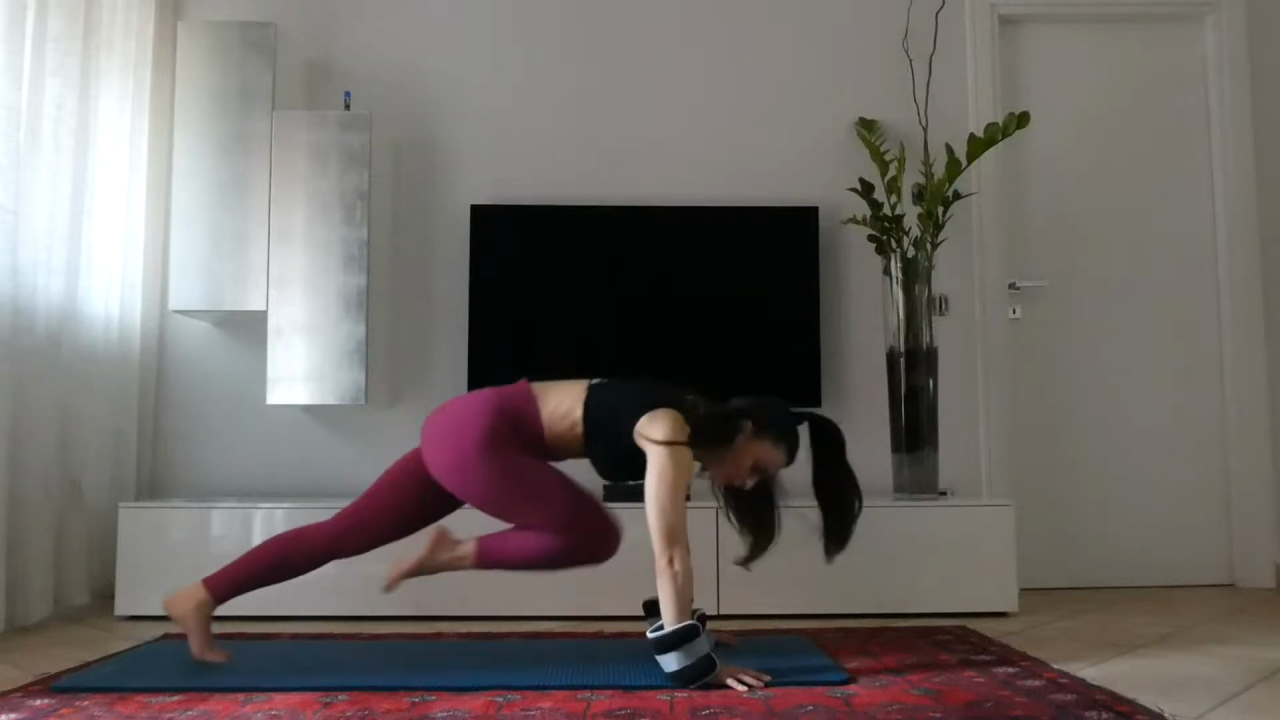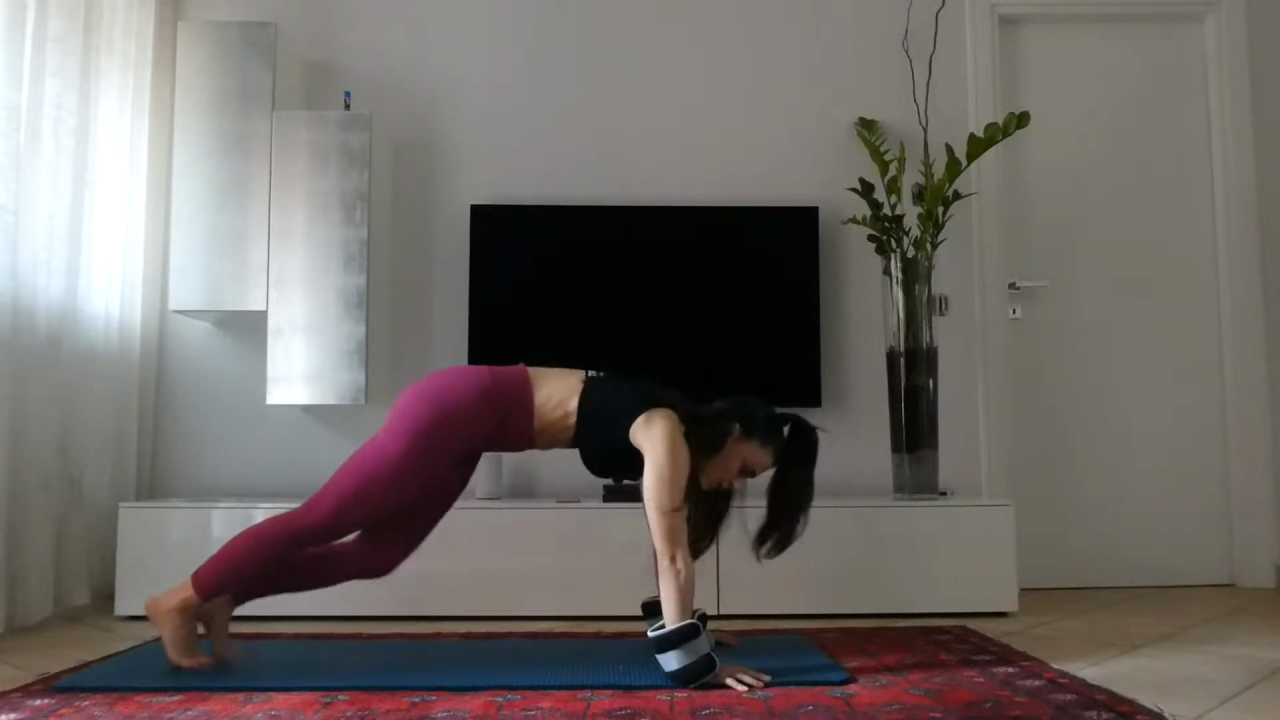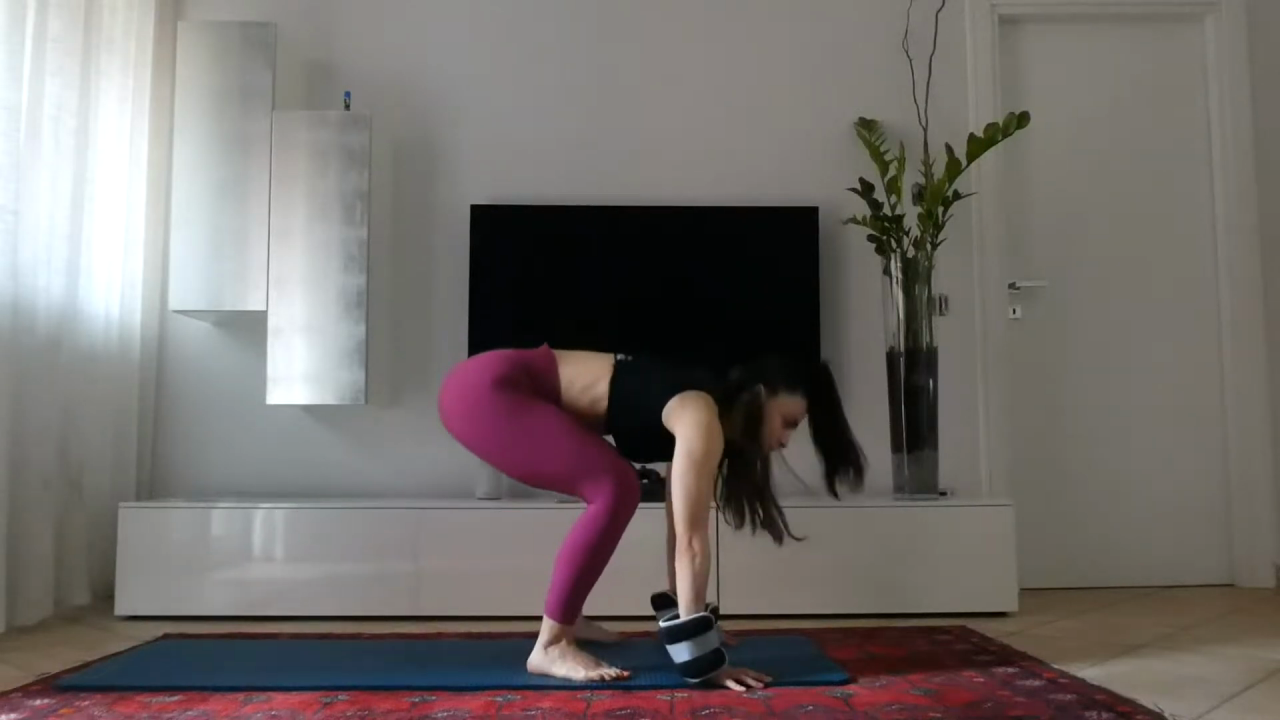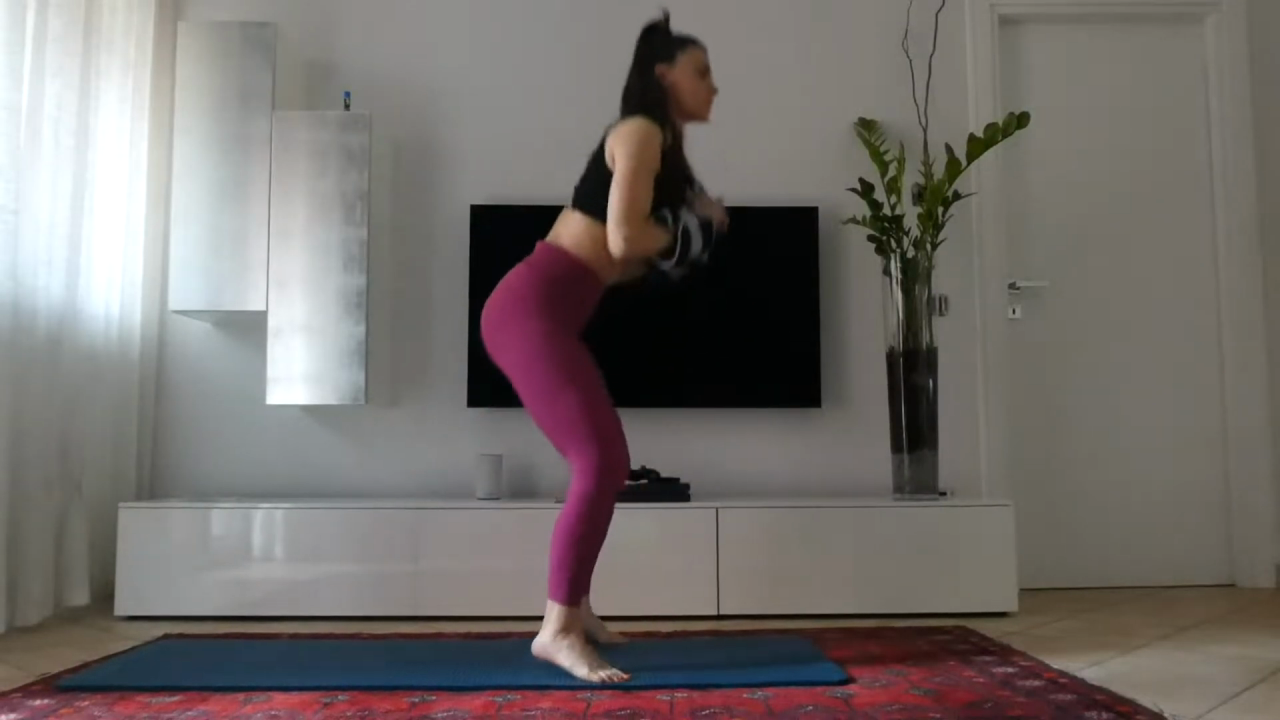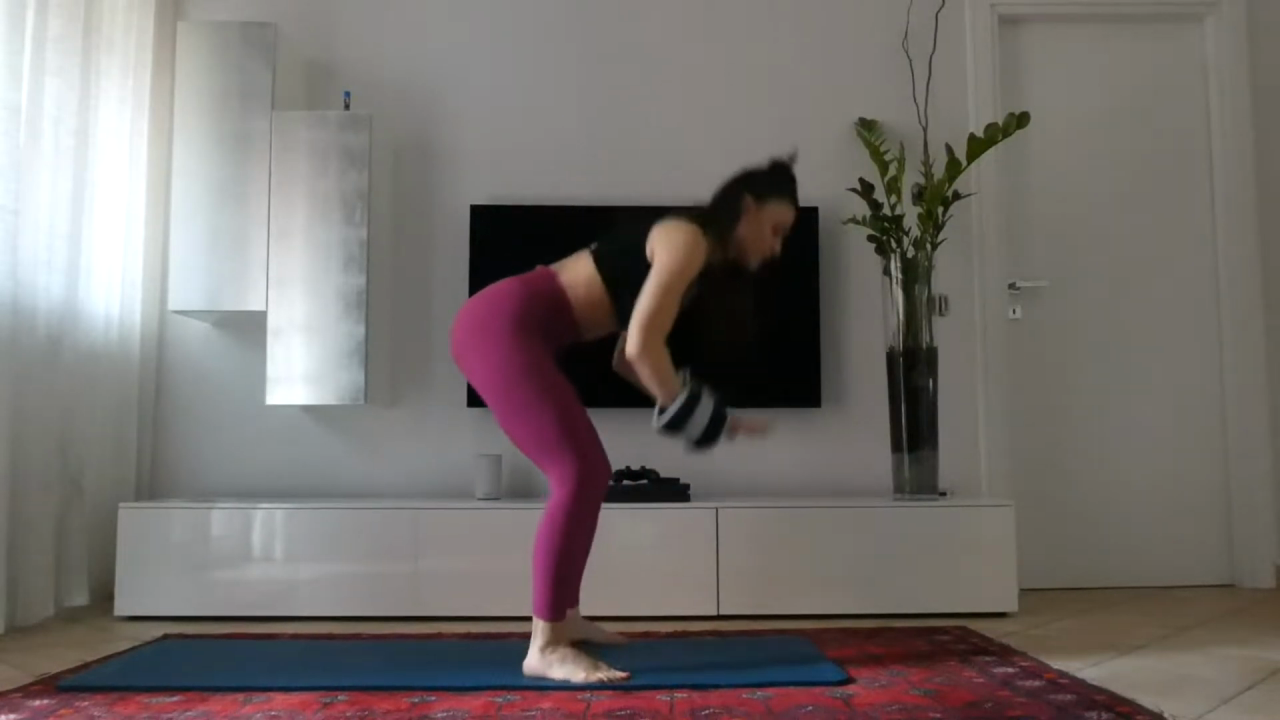
dt=1s
person 1, frame 1
left shoulder: (687, 432)
right shoulder: (674, 433)
left elbow: (668, 555)
right elbow: (670, 554)
left wrist: (686, 638)
right wrist: (691, 659)
left hip: (476, 431)
right hip: (475, 434)
left knee: (347, 531)
right knee: (592, 537)
left ankle: (200, 598)
right ankle: (460, 553)
person 1, frame 2
left shoulder: (677, 438)
right shoulder: (670, 433)
left elbow: (673, 552)
right elbow: (671, 557)
left wrist: (687, 641)
right wrist: (692, 660)
left hip: (468, 419)
right hip: (459, 407)
left knee: (374, 554)
right knee: (322, 518)
left ankle: (226, 595)
right ankle: (180, 602)
person 1, frame 3
left shoulder: (701, 419)
right shoulder: (702, 420)
left elbow: (681, 536)
right elbow: (691, 540)
left wrist: (679, 620)
right wrist: (702, 656)
left hip: (512, 384)
right hip: (485, 386)
left knee: (609, 488)
right knee: (614, 491)
left ankle: (563, 615)
right ankle: (550, 645)
person 1, frame 4
left shoulder: (656, 144)
right shoulder: (639, 133)
left elbow: (618, 267)
right elbow: (623, 239)
left wrist: (689, 225)
right wrist: (685, 233)
left hip: (543, 313)
right hip: (529, 309)
left knee: (603, 463)
right knee: (602, 462)
left ankle: (572, 610)
right ankle: (558, 630)
person 1, frame 5
left shoulder: (694, 246)
right shoulder: (689, 239)
left elbow: (630, 357)
right elbow: (642, 348)
left wrist: (711, 414)
right wrist: (698, 410)
left hip: (515, 331)
right hip: (501, 326)
left knee: (589, 474)
right knee: (581, 475)
left ankle: (563, 618)
right ankle: (546, 646)
